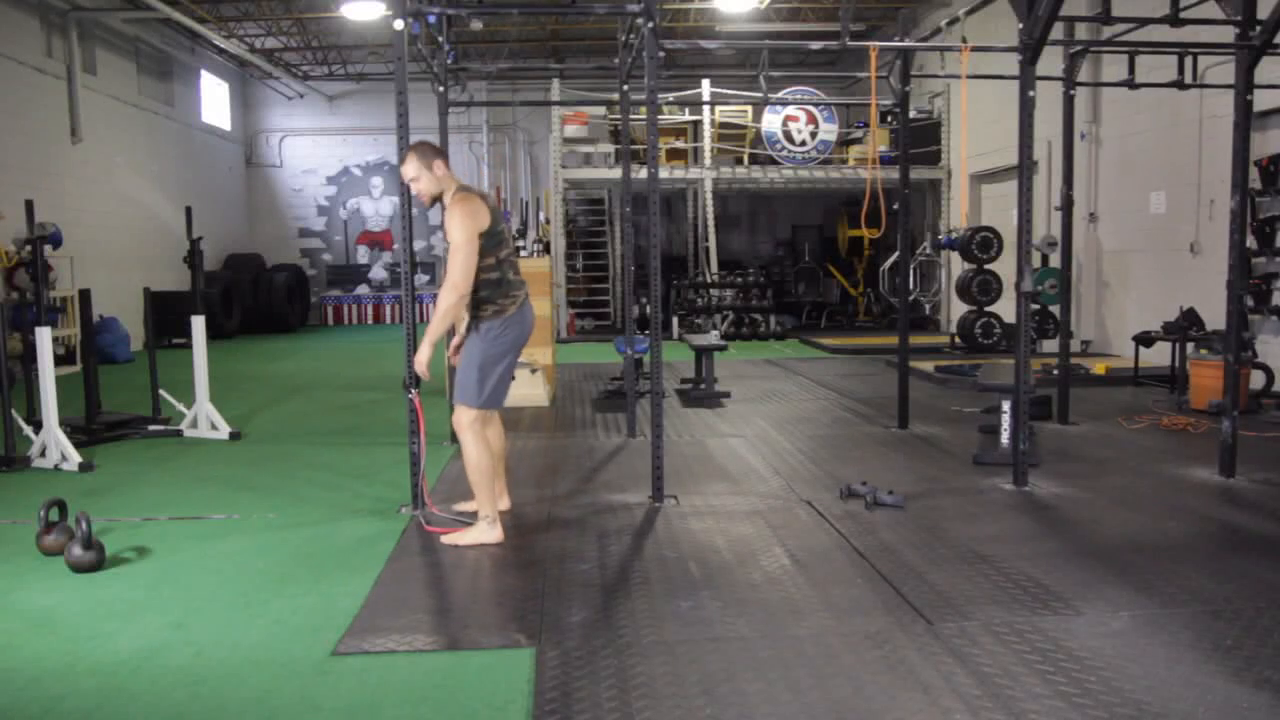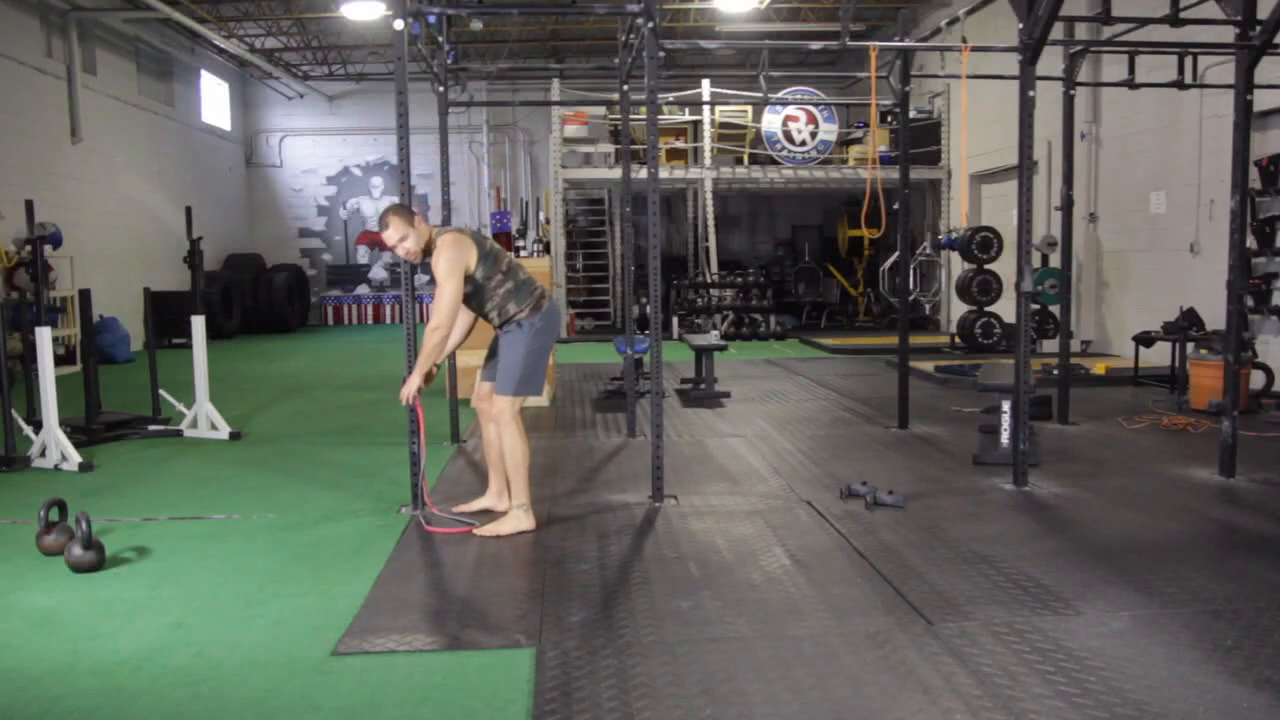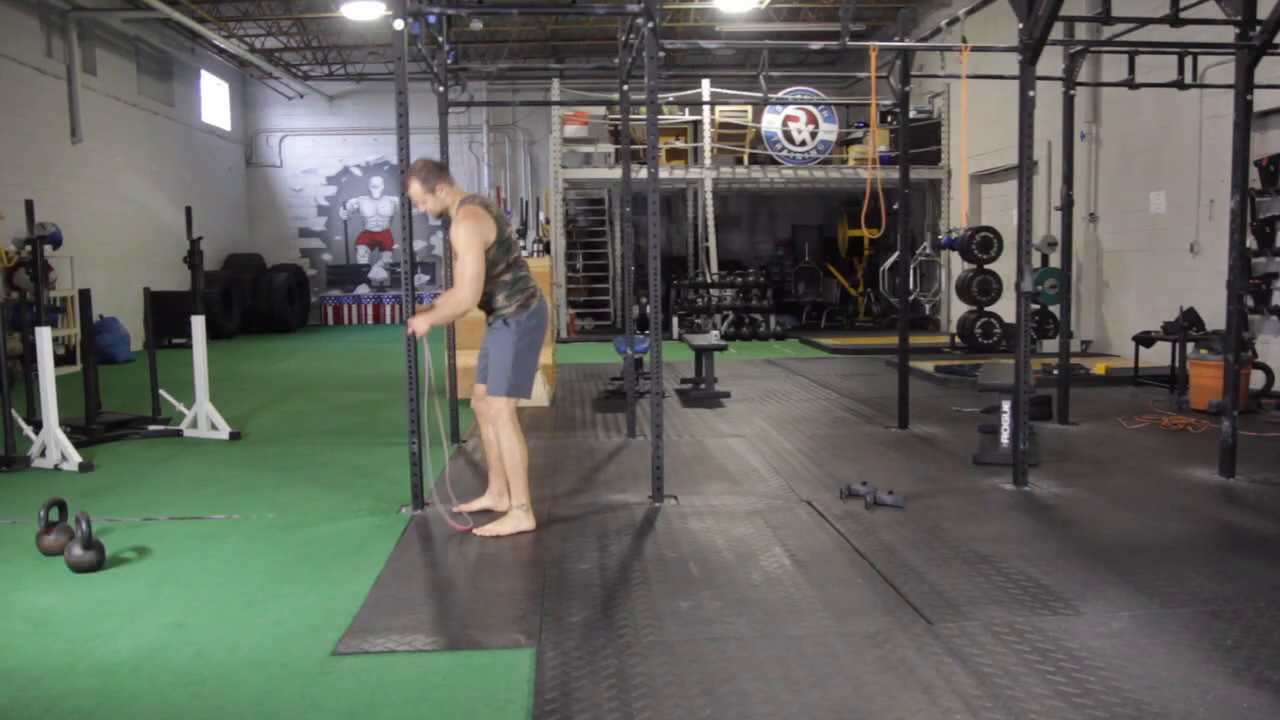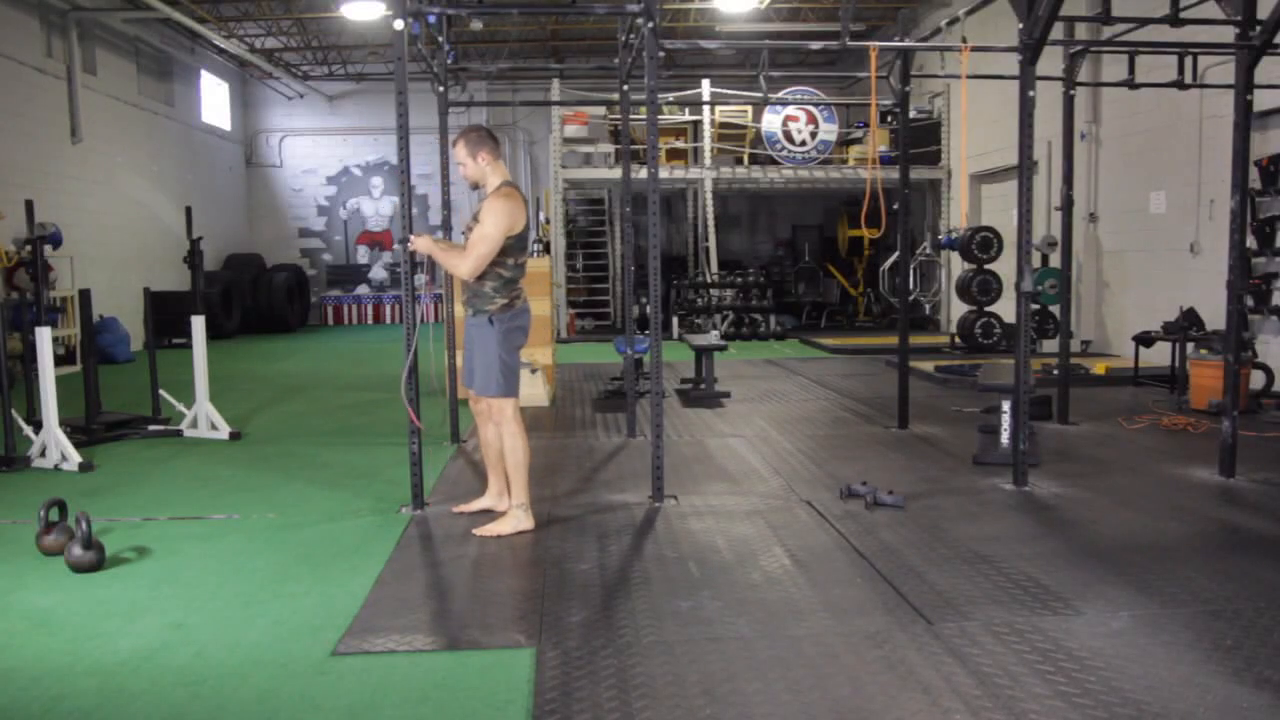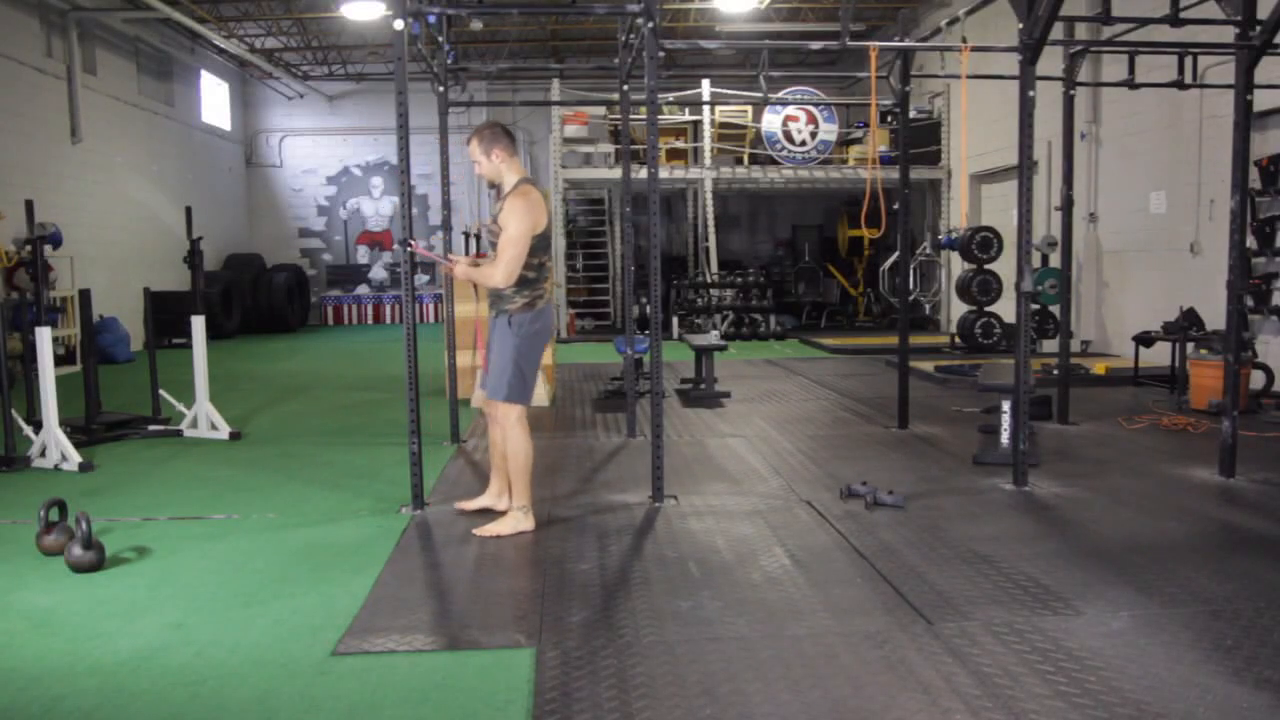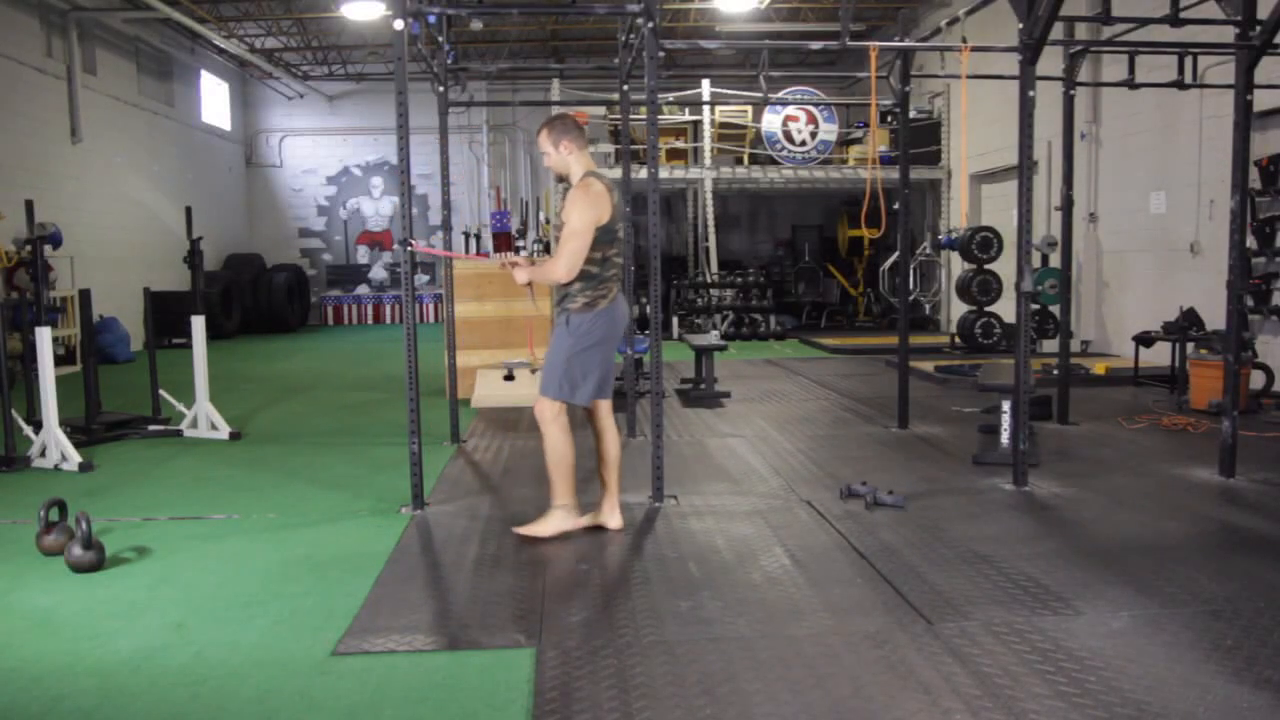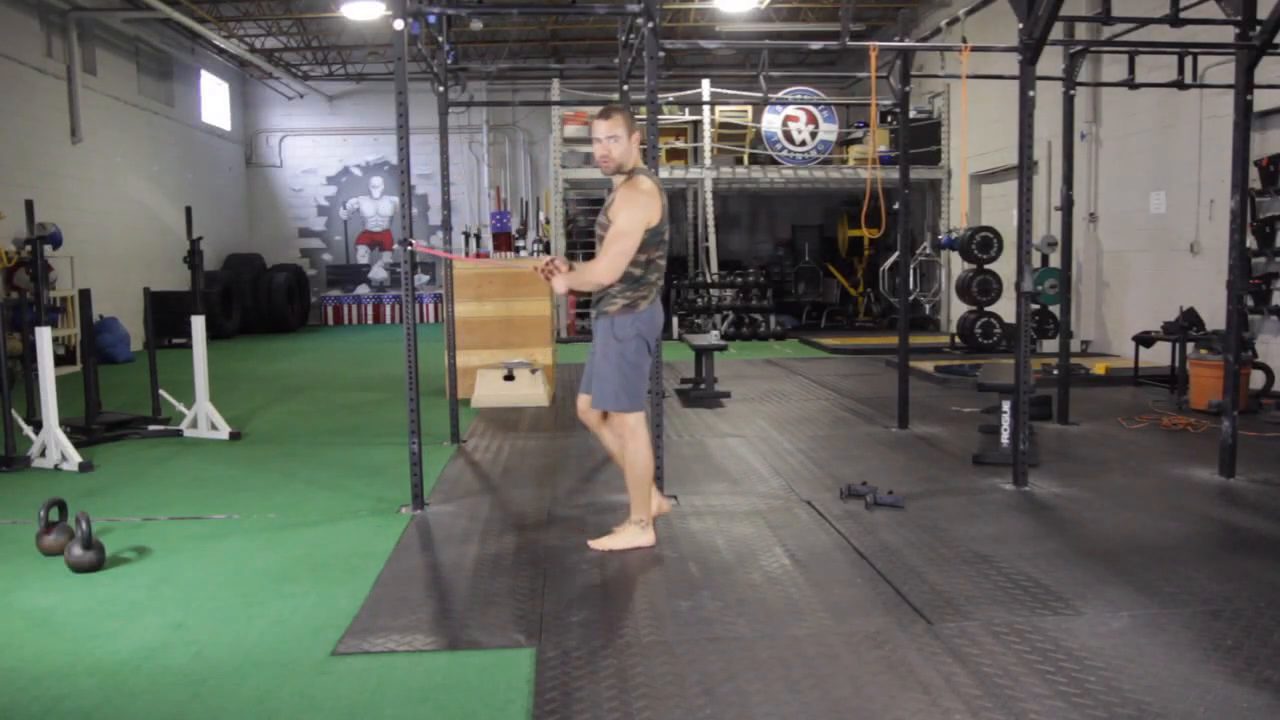
dt=0.7s
person 1, frame 1
left shoulder: (461, 208)
right shoulder: (469, 204)
left elbow: (457, 287)
left wrist: (427, 342)
right wrist: (463, 332)
left hip: (499, 321)
right hip: (504, 317)
left knee: (466, 420)
right knee: (481, 411)
left ankle: (488, 524)
right ankle: (497, 493)
person 1, frame 2
left shoulder: (447, 250)
right shoulder: (449, 245)
left elbow: (440, 326)
right elbow: (463, 316)
left wrist: (417, 374)
right wrist: (434, 364)
left hip: (531, 320)
right hip: (516, 322)
left knee: (504, 411)
right knee: (484, 403)
left ankle: (521, 513)
right ankle: (497, 494)
person 1, frame 3
left shoulder: (466, 221)
right shoulder: (474, 209)
left elbow: (467, 297)
left wrist: (429, 320)
right wrist: (436, 306)
left hip: (517, 319)
right hip: (507, 317)
left knee: (500, 411)
right knee: (483, 402)
left ankle: (521, 512)
right ankle: (498, 493)
person 1, frame 4
left shoulder: (502, 202)
right shoulder: (499, 197)
left elbow: (468, 267)
left wrist: (431, 247)
right wrist: (437, 245)
left hip: (498, 317)
right hip: (484, 315)
left knee: (503, 411)
right knee: (482, 405)
left ankle: (521, 511)
right ankle: (497, 493)
person 1, frame 5
left shoulder: (521, 201)
right shoulder: (519, 195)
left elbow: (503, 275)
left wrist: (467, 272)
right wrist: (474, 263)
left hip: (521, 317)
right hip: (512, 315)
left knee: (508, 413)
right knee: (493, 405)
left ankle: (520, 513)
right ankle: (500, 491)
person 1, frame 6
left shoulder: (585, 193)
right shoulder: (599, 187)
left elbow: (565, 269)
left wrist: (530, 274)
right wrist: (537, 267)
left hip: (587, 315)
right hip: (602, 310)
left knee: (549, 409)
right knee: (600, 410)
left ankle: (564, 510)
right ankle: (609, 508)
person 1, frame 7
left shoulder: (636, 192)
right shoulder: (628, 189)
left elbow: (607, 271)
left wrist: (566, 281)
right wrist: (571, 267)
left hip: (627, 319)
right hip: (618, 317)
left knee: (627, 421)
right knee: (590, 410)
left ankle: (638, 526)
right ankle: (648, 496)
